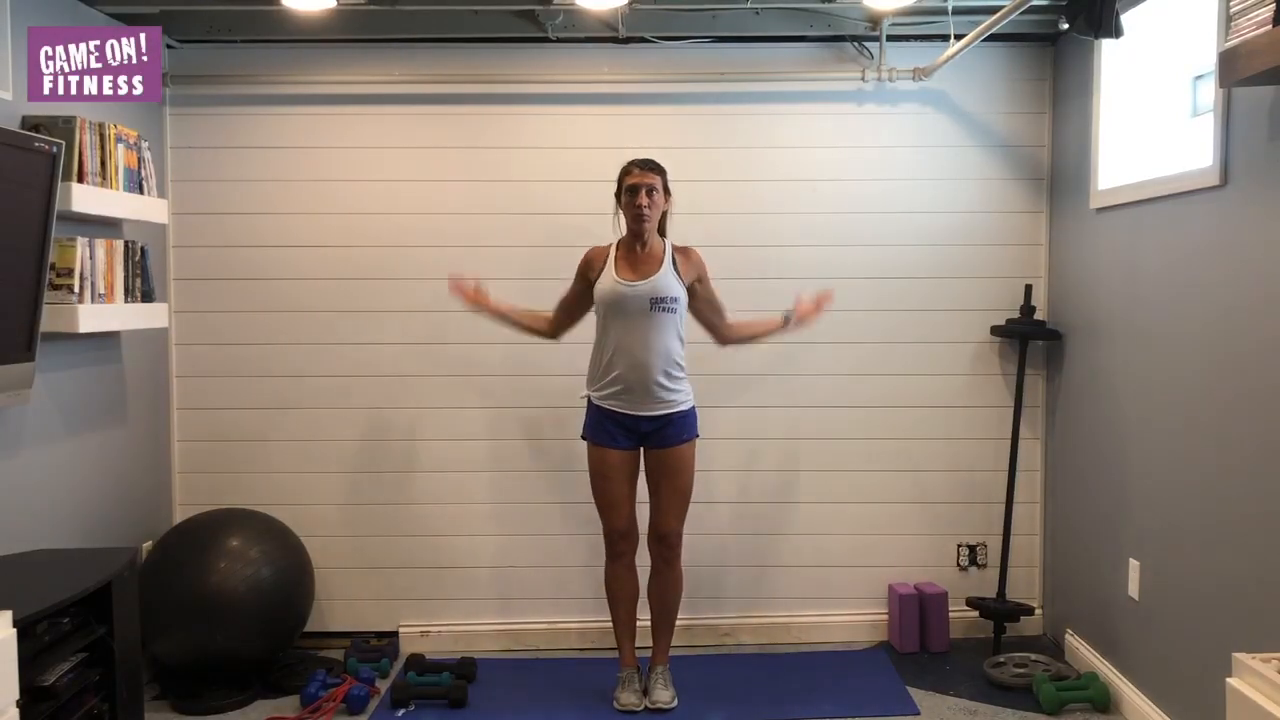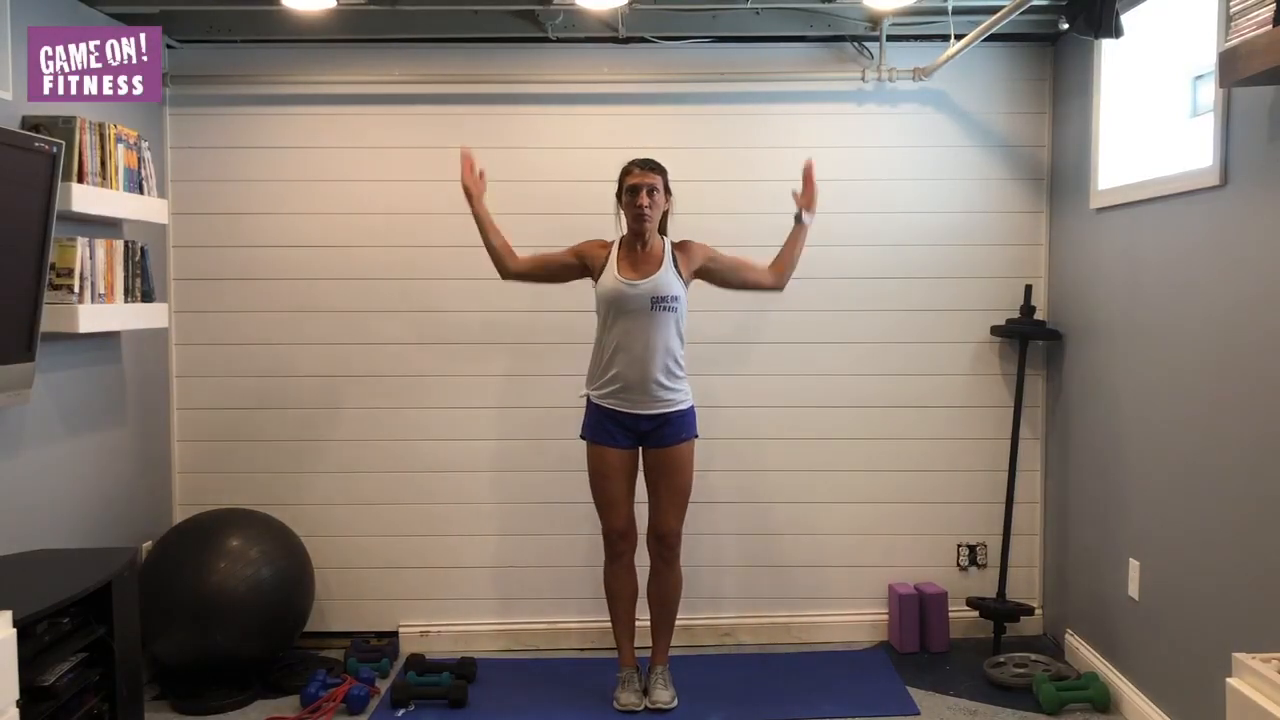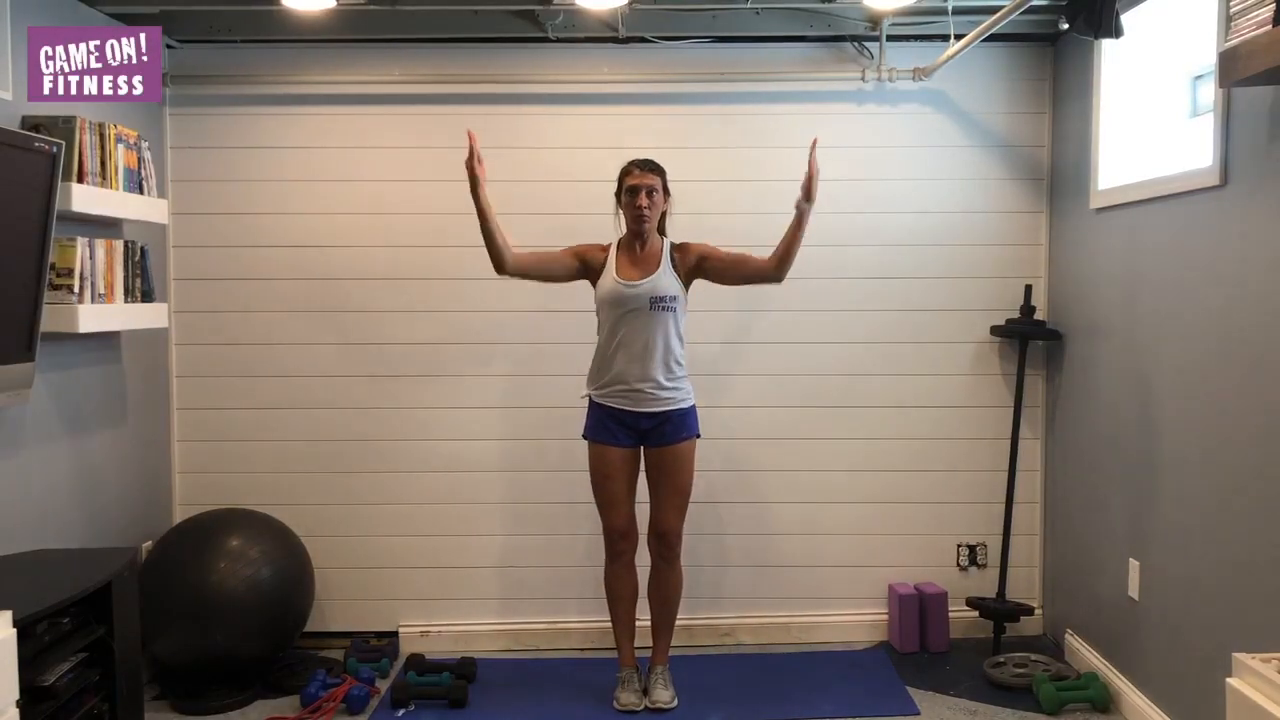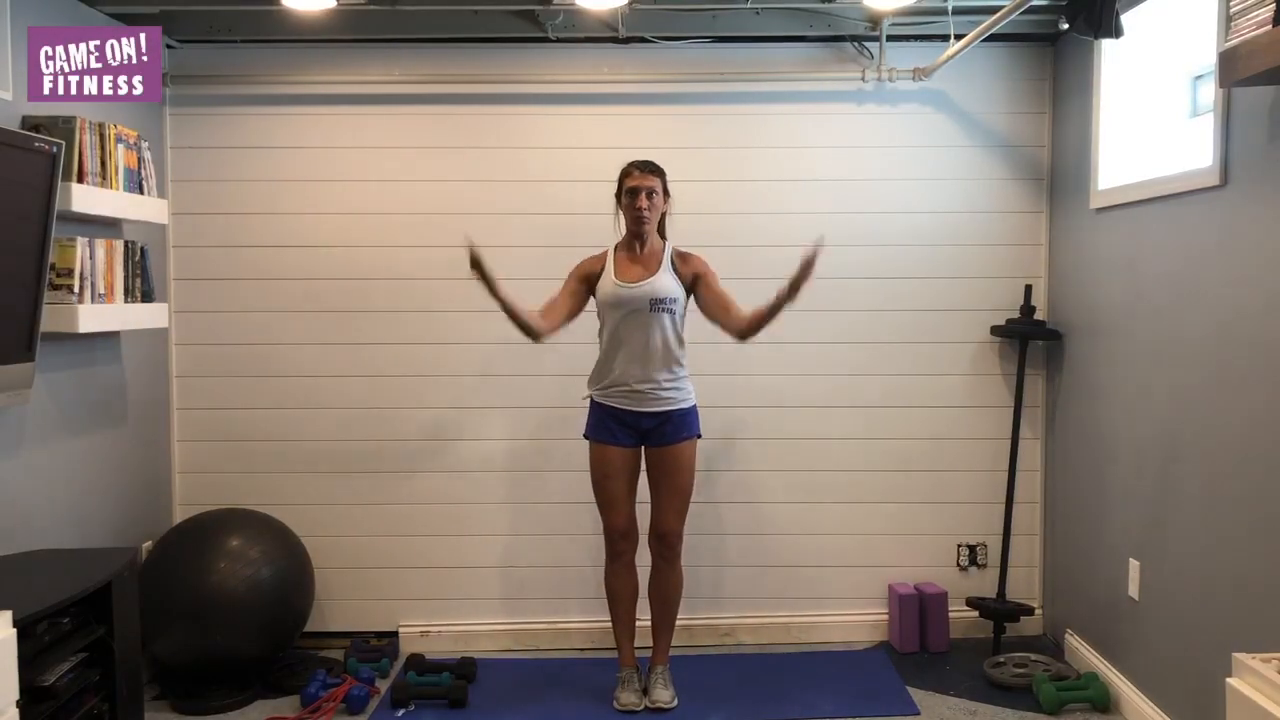
dt=0.2s
person 1, frame 1
left shoulder: (688, 262)
right shoulder: (596, 261)
left elbow: (725, 331)
right elbow: (553, 324)
left wrist: (788, 319)
right wrist: (491, 306)
left hip: (672, 415)
right hip: (610, 416)
left knee: (667, 542)
right knee: (619, 541)
left ankle: (661, 667)
right ankle: (628, 668)
person 1, frame 2
left shoulder: (690, 257)
right shoulder: (596, 256)
left elbow: (774, 278)
right elbow: (512, 267)
left wrist: (803, 217)
right wrist: (477, 204)
left hip: (671, 414)
right hip: (610, 415)
left knee: (666, 543)
right knee: (619, 542)
left ankle: (660, 666)
right ankle: (627, 669)
person 1, frame 3
left shoulder: (687, 256)
right shoulder: (595, 257)
left elbow: (773, 269)
right elbow: (508, 264)
left wrist: (804, 207)
right wrist: (481, 195)
left hip: (672, 414)
right hip: (610, 414)
left knee: (667, 539)
right knee: (619, 539)
left ankle: (660, 665)
right ankle: (627, 666)
person 1, frame 4
left shoulder: (688, 265)
right shoulder: (595, 267)
left elbow: (741, 326)
right elbow: (539, 327)
left wrist: (791, 289)
right wrist: (493, 287)
left hip: (673, 414)
right hip: (612, 414)
left knee: (667, 541)
right knee: (619, 541)
left ankle: (660, 666)
right ankle: (627, 668)
